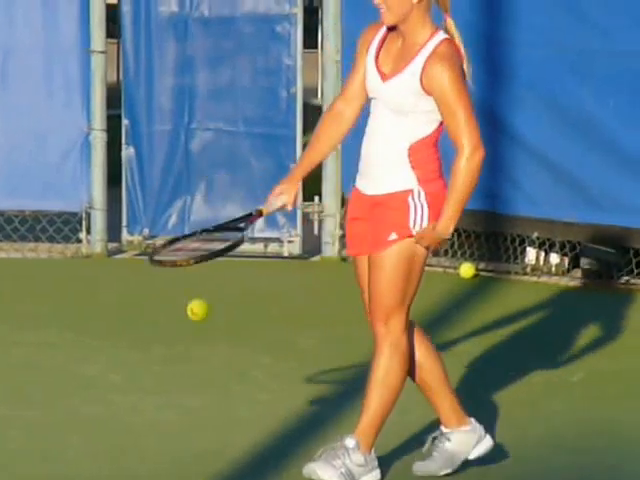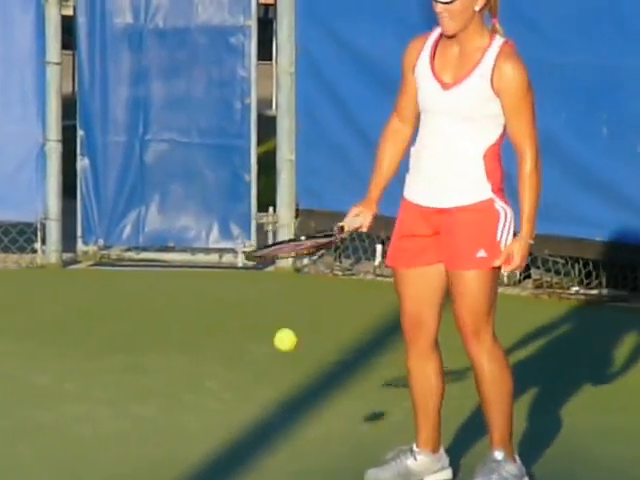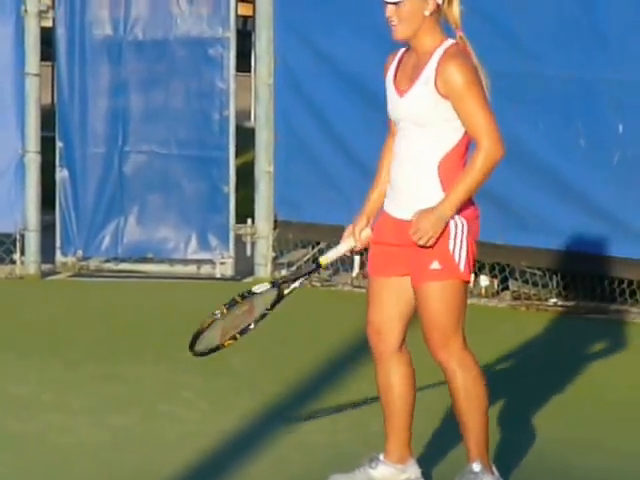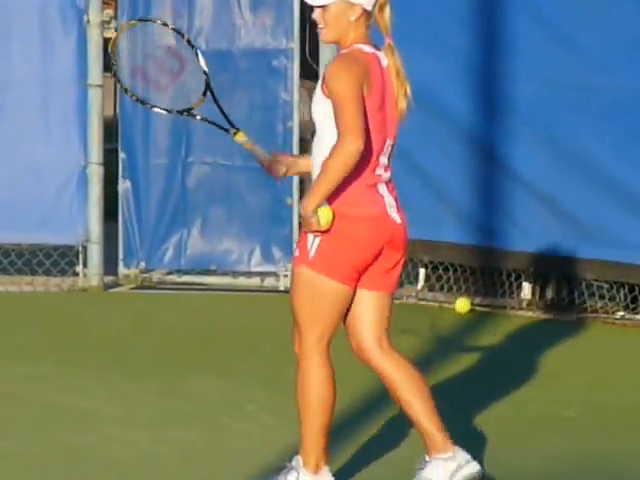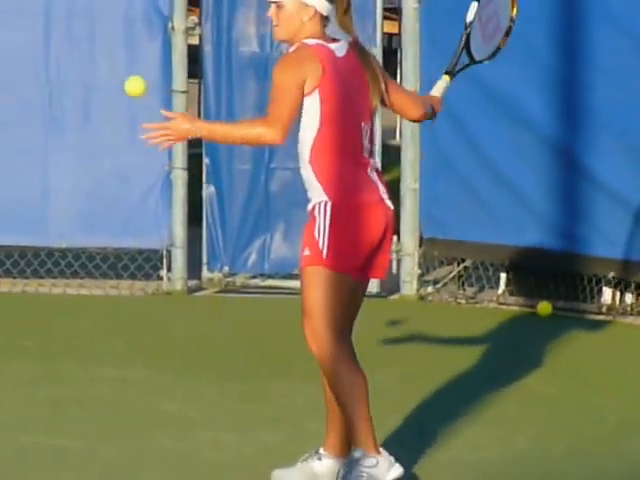
dt=1s
person 1, frame 1
left shoulder: (440, 62)
right shoulder: (373, 38)
left elbow: (471, 150)
right elbow: (343, 110)
left wrist: (445, 225)
right wrist: (296, 176)
left hip: (410, 201)
right hip: (368, 197)
left knee: (387, 325)
right knee: (389, 323)
right ankle: (461, 430)
person 1, frame 2
left shoulder: (505, 64)
right shoulder: (420, 49)
left elbow: (528, 154)
left wrist: (526, 233)
right wrist: (372, 198)
left hip: (475, 210)
right hip: (418, 209)
left knee: (476, 336)
right knee: (416, 333)
person 1, frame 3
left shoulder: (454, 64)
right shoulder: (397, 63)
left elbow: (491, 148)
left wrist: (442, 211)
right wrist: (368, 211)
left hip: (444, 225)
right hip: (396, 221)
left knee: (447, 348)
right knee: (383, 338)
person 1, frame 4
left shoulder: (345, 66)
right shoulder: (389, 66)
left elbow: (352, 143)
left wrist: (313, 199)
right wrist: (300, 164)
left hip: (345, 223)
right hip: (385, 219)
left knee: (309, 346)
right knee: (374, 348)
person 1, frame 5
left shoulder: (298, 60)
right shoulder: (356, 57)
left elbow: (275, 131)
right elbow: (415, 108)
left wrist: (196, 130)
right wrist: (430, 104)
left hip: (339, 209)
right hip: (371, 207)
left knee: (324, 339)
right knee: (333, 340)
